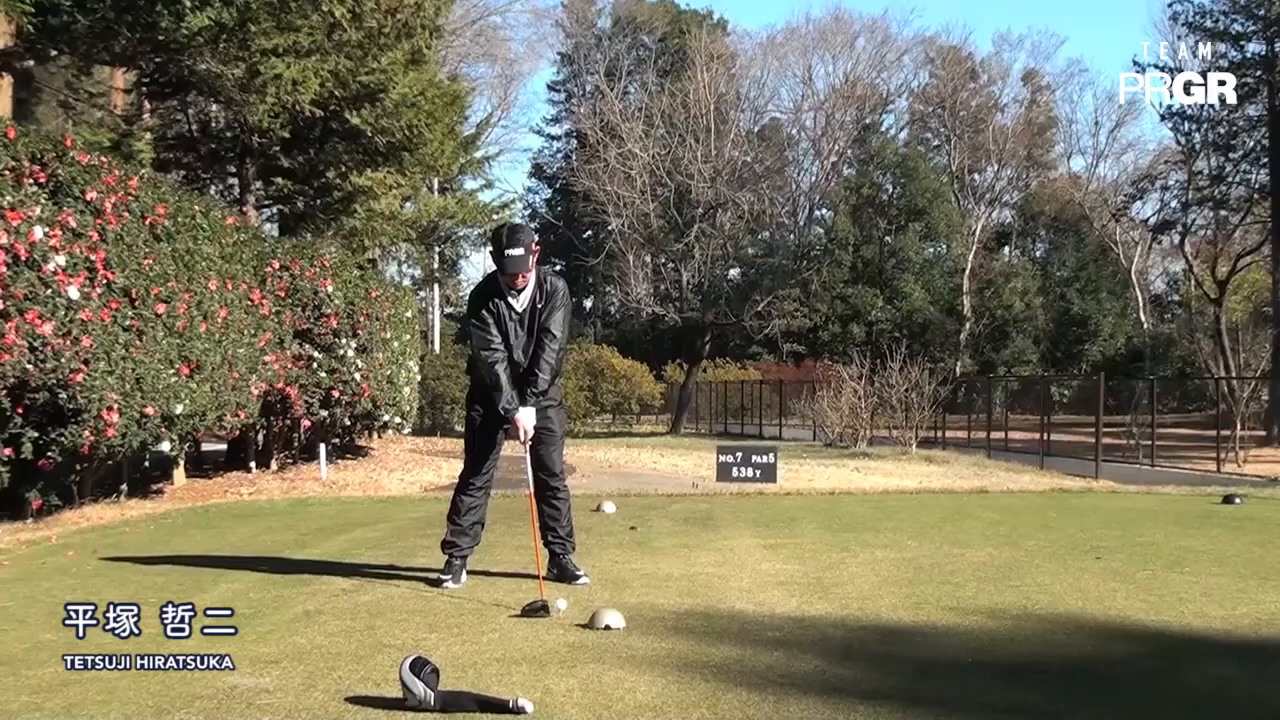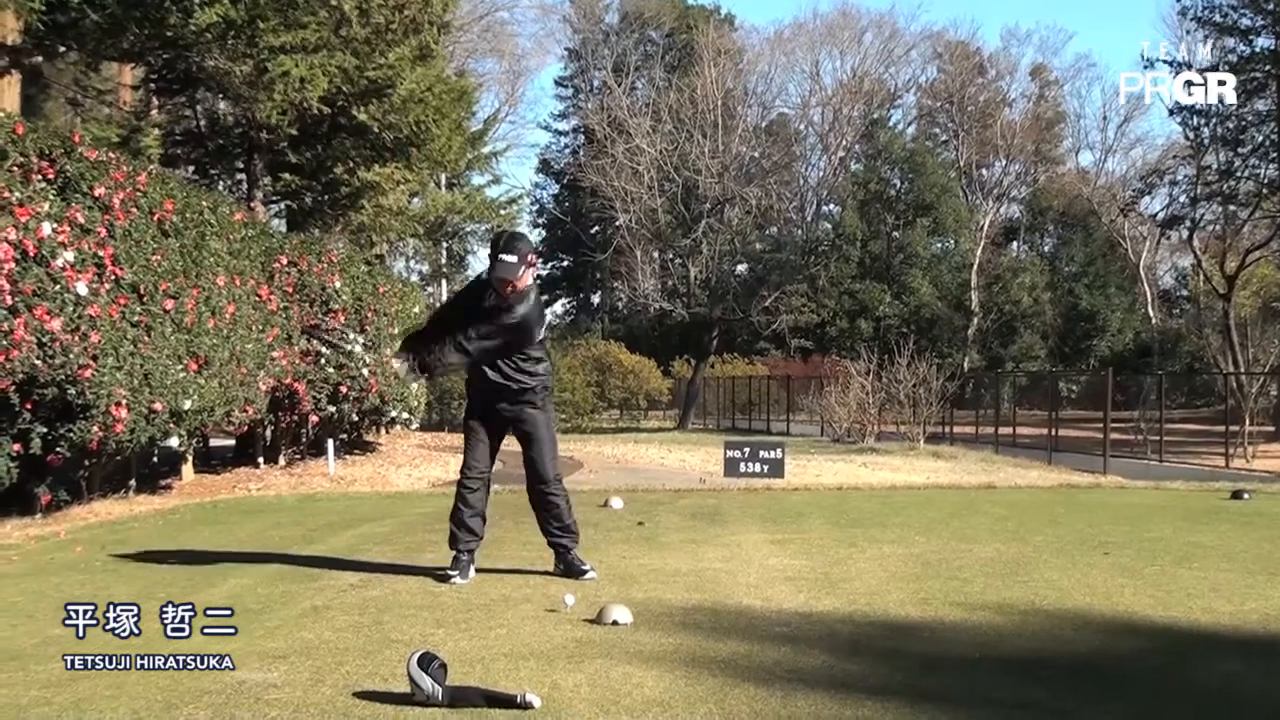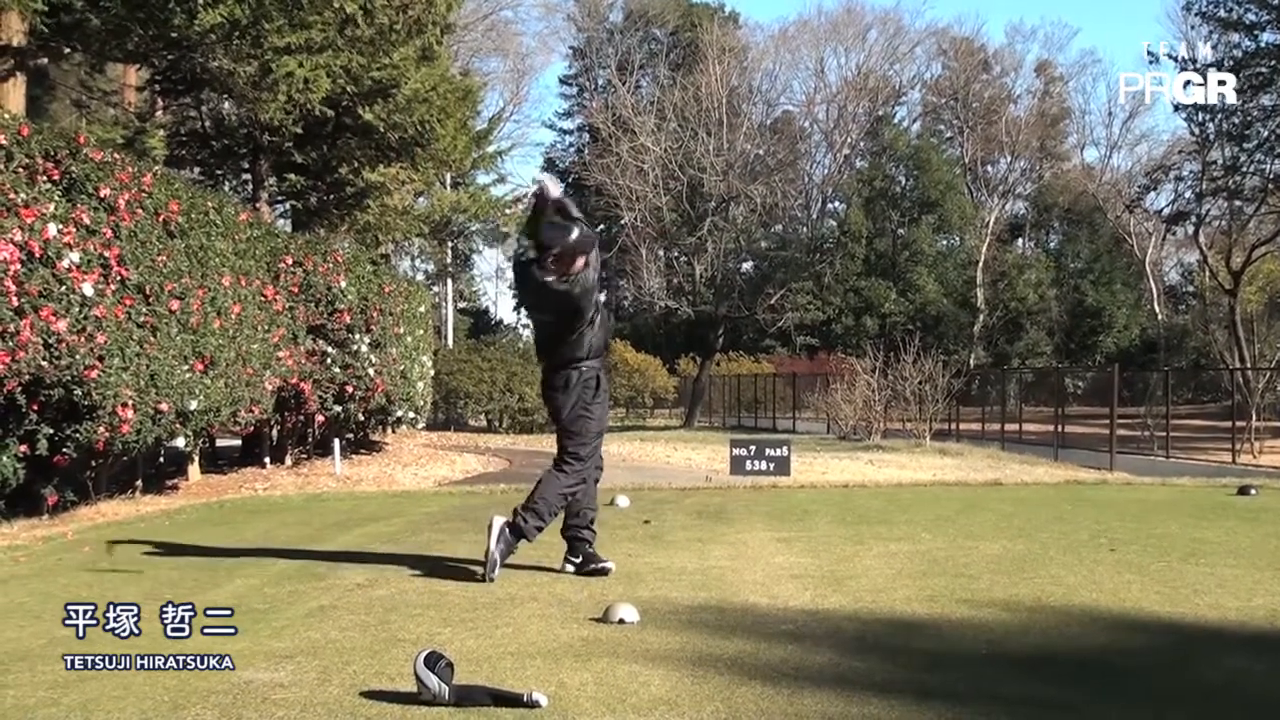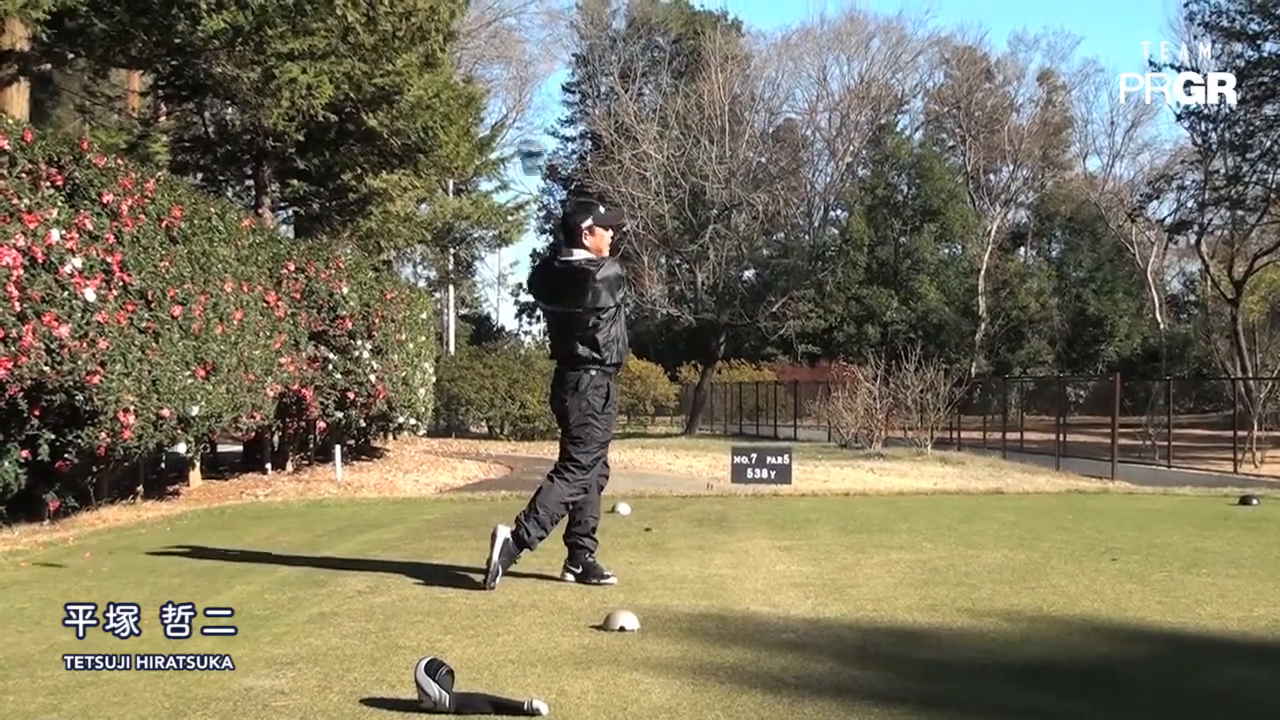
dt=1s
person 1, frame 1
left shoulder: (554, 289)
right shoulder: (483, 296)
left elbow: (550, 350)
right elbow: (490, 357)
left wrist: (529, 403)
right wrist: (512, 408)
left hip: (541, 395)
right hip: (492, 396)
left knee: (552, 476)
right knee: (476, 475)
left ankle: (561, 556)
right ankle: (456, 556)
person 1, frame 2
left shoulder: (523, 310)
right shoulder: (485, 286)
left elbow: (468, 343)
right elbow: (448, 318)
left wrist: (422, 361)
right wrist: (412, 347)
left hip: (528, 398)
right hip: (486, 396)
left knee: (546, 477)
right knee: (474, 474)
left ankle: (566, 553)
right ankle: (464, 554)
person 1, frame 3
left shoulder: (528, 270)
right shoulder: (576, 294)
right elbow: (592, 259)
left wrist: (547, 201)
right wrist: (560, 202)
left hip: (567, 377)
right hip: (580, 381)
left knee: (586, 464)
right knee: (573, 463)
left ankle: (579, 549)
right ankle: (513, 531)
person 1, frame 4
left shoulder: (547, 273)
right shoulder: (606, 274)
left wrist: (563, 241)
right wrist: (576, 230)
left hip: (571, 378)
right hip: (592, 383)
left knee: (592, 470)
right knee: (576, 470)
left ankle: (580, 558)
right ankle: (516, 540)
